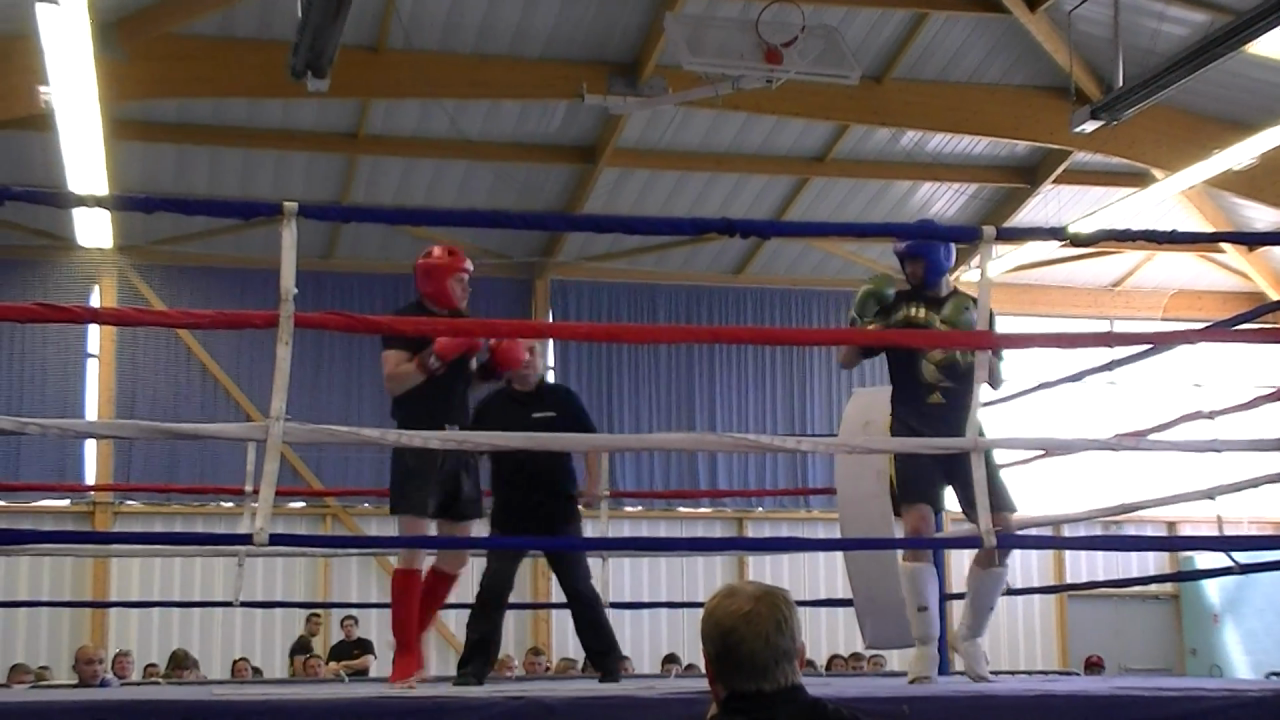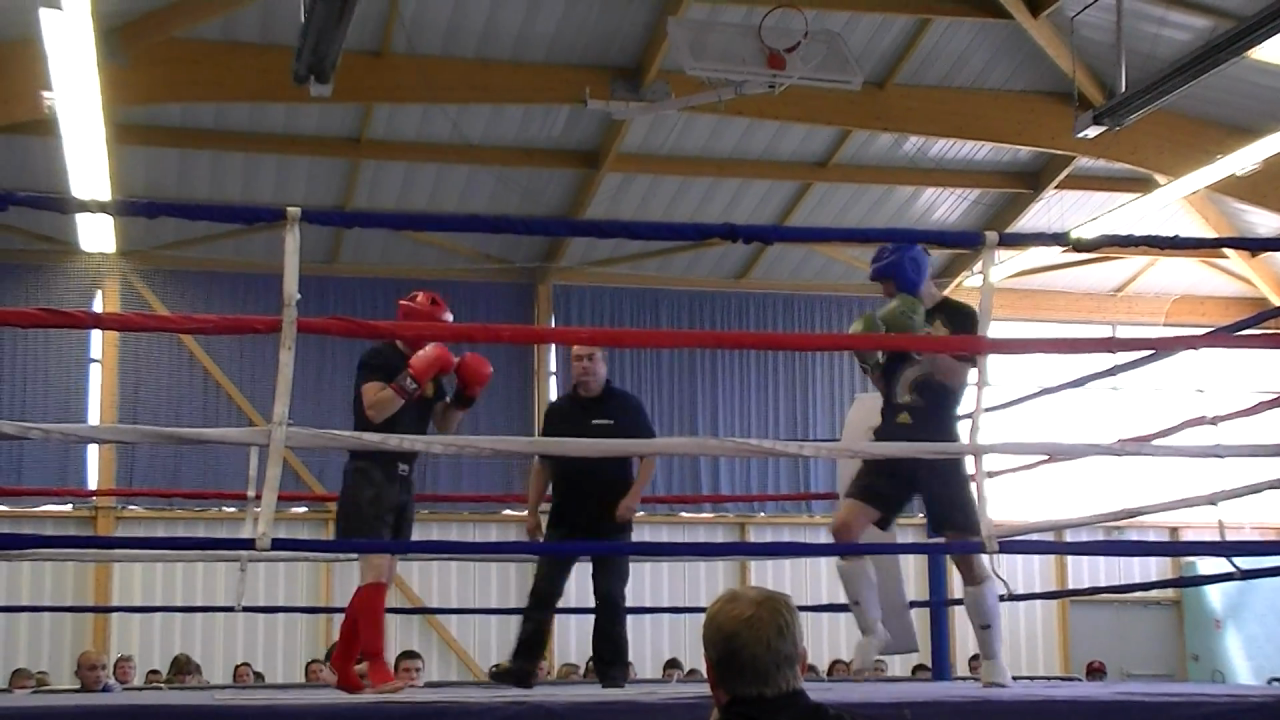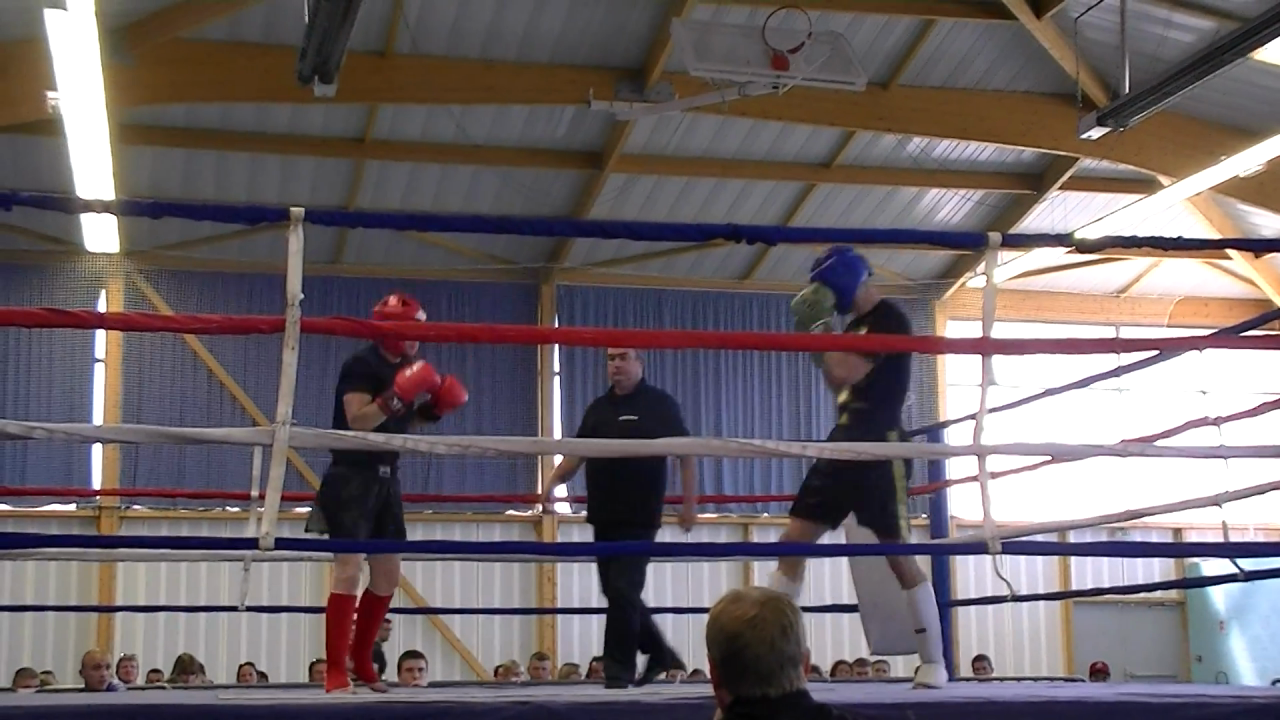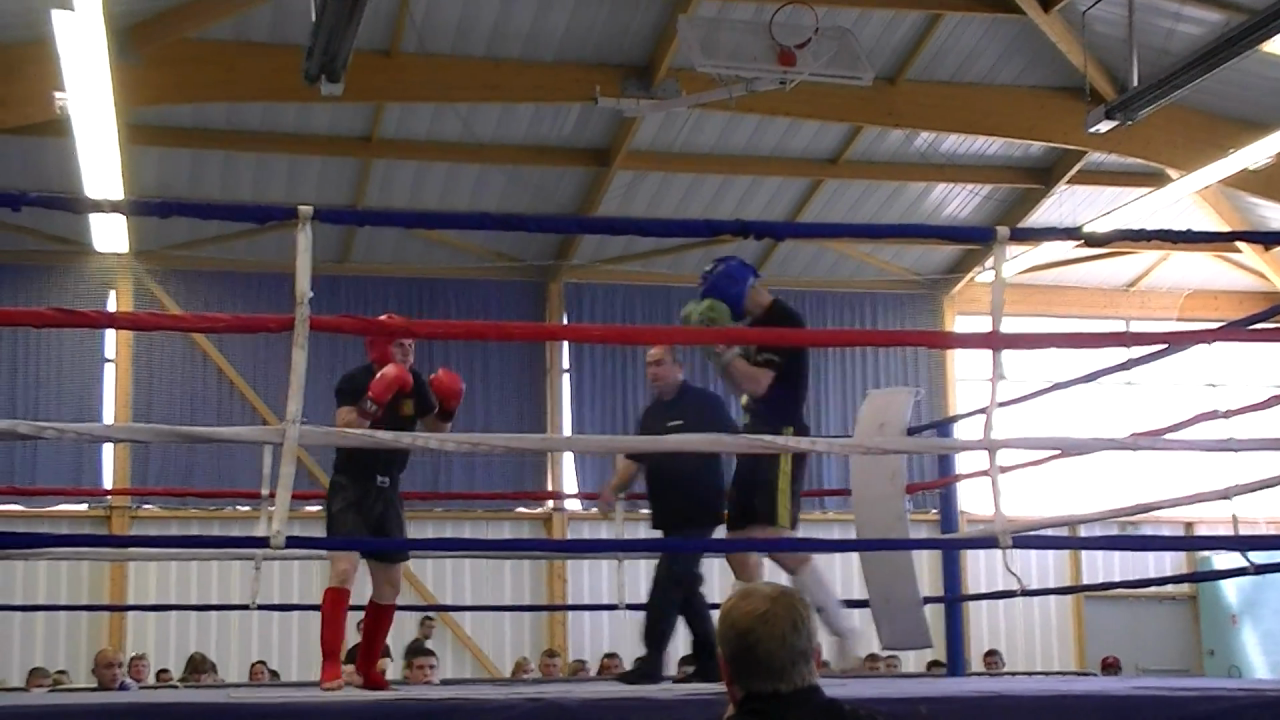
dt=0.3s
person 1, frame 1
left shoulder: (973, 308)
right shoulder: (895, 306)
left elbow: (995, 378)
right elbow: (847, 361)
right wrist: (860, 317)
left hip: (962, 430)
right hip: (912, 430)
left knee: (1000, 534)
right knee: (919, 531)
left ankle: (968, 638)
right ankle: (925, 649)
person 1, frame 2
left shoulder: (961, 317)
right shoulder: (893, 320)
left elbow: (958, 380)
right wrist: (867, 359)
left hip: (938, 447)
right hip: (891, 444)
left knee: (966, 555)
right knee: (845, 526)
left ankle: (992, 660)
right ankle: (871, 631)
person 1, frame 3
left shoulder: (889, 320)
right shoulder: (856, 322)
left elbow: (849, 373)
left wrist: (819, 334)
right wrist: (819, 337)
left hip: (877, 447)
right hip: (842, 445)
left knee: (900, 559)
right knee: (792, 543)
left ankle: (933, 661)
person 1, frame 4
left shoulder: (782, 320)
right shoulder: (756, 326)
left elbow: (756, 384)
left wrist: (720, 346)
right wrist: (722, 349)
left hip: (782, 442)
left knee: (776, 545)
right knee: (739, 554)
left ankle: (844, 635)
person 2, frame 1
left shoulder: (463, 323)
right shoulder: (406, 321)
right elbow: (394, 382)
left wrist: (496, 367)
right wrist: (439, 354)
left hip: (458, 444)
right hip: (420, 444)
left knee: (456, 557)
right knee: (414, 552)
left ankle: (409, 643)
right ankle: (404, 660)
person 2, frame 2
left shoulder: (432, 365)
right shoulder: (379, 358)
left elbow: (444, 425)
right elbow: (375, 409)
left wrist: (467, 394)
right wrist: (414, 377)
left hip: (402, 477)
right hip: (370, 474)
left knee: (380, 577)
right knee: (377, 570)
left ankle: (343, 664)
right ankle: (379, 670)
person 2, frame 3
left shoulder: (407, 369)
right shoulder: (361, 366)
right elbow: (357, 422)
left wrist: (438, 404)
right wrist: (399, 394)
left hip: (384, 480)
right hip: (350, 478)
left knee: (387, 578)
right knee: (349, 576)
left ankle: (361, 658)
right ankle: (336, 671)
person 2, frame 4
left shoulder: (414, 383)
right shoulder: (354, 381)
left elbow: (436, 434)
right elbow: (345, 433)
left wrist: (448, 407)
right wrist: (374, 398)
left hip: (386, 491)
right hip: (351, 488)
left knee: (389, 586)
right knee: (343, 570)
left ankle: (367, 667)
right ankle: (331, 667)
person 3, frame 1
left shoulder: (563, 399)
right shoulder: (491, 406)
left wrist: (593, 481)
left hip: (560, 514)
right hip: (510, 517)
left knee: (579, 589)
right knee: (492, 591)
left ankle: (608, 664)
right ankle: (473, 667)
person 3, frame 2
left shoulder: (626, 406)
right shoulder: (557, 411)
left elbow: (650, 455)
right elbow: (543, 463)
left wrist: (635, 495)
right wrist: (533, 512)
left hip: (611, 521)
right hip: (564, 520)
left knee: (609, 595)
right knee: (543, 590)
left ankle: (612, 670)
right ankle: (523, 666)
person 3, frame 3
left shoulder: (659, 403)
right shoulder: (598, 408)
left elbow: (684, 452)
right elbow: (578, 453)
left wrist: (690, 500)
right wrist: (552, 482)
left hip: (639, 515)
right hip: (605, 515)
left knee: (622, 590)
right knee: (614, 590)
left ankle: (618, 669)
right ankle: (659, 653)
person 3, frame 4
left shoulder: (705, 403)
right shoulder: (651, 415)
right elbow: (634, 461)
right wrist: (611, 490)
left hip: (699, 513)
right hip: (670, 516)
left knee: (668, 583)
right knee: (683, 588)
left ankle: (651, 663)
right ankle: (710, 663)
